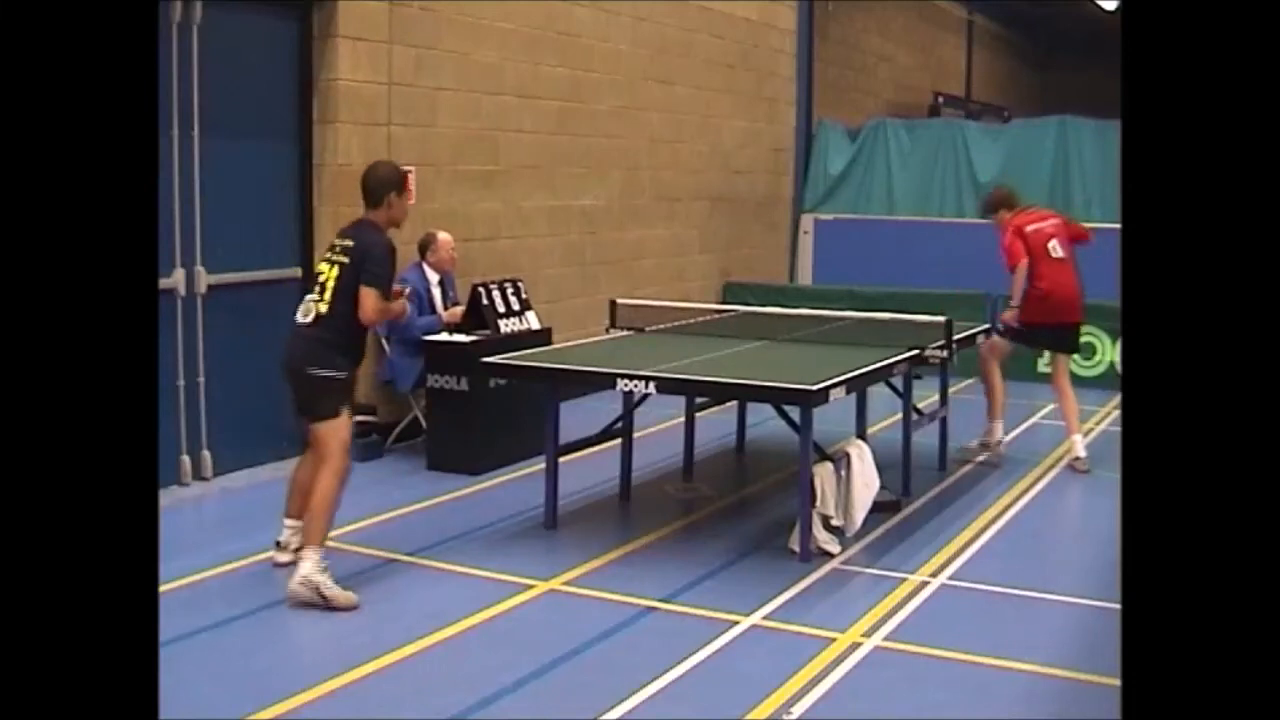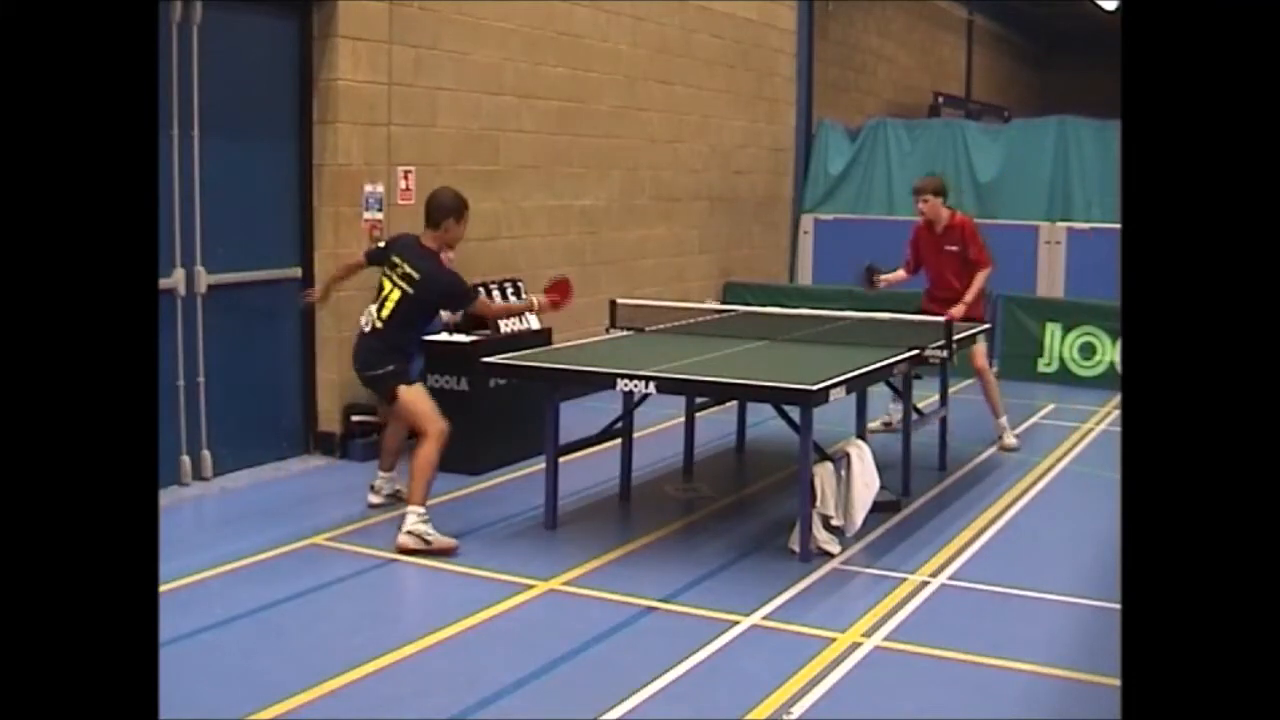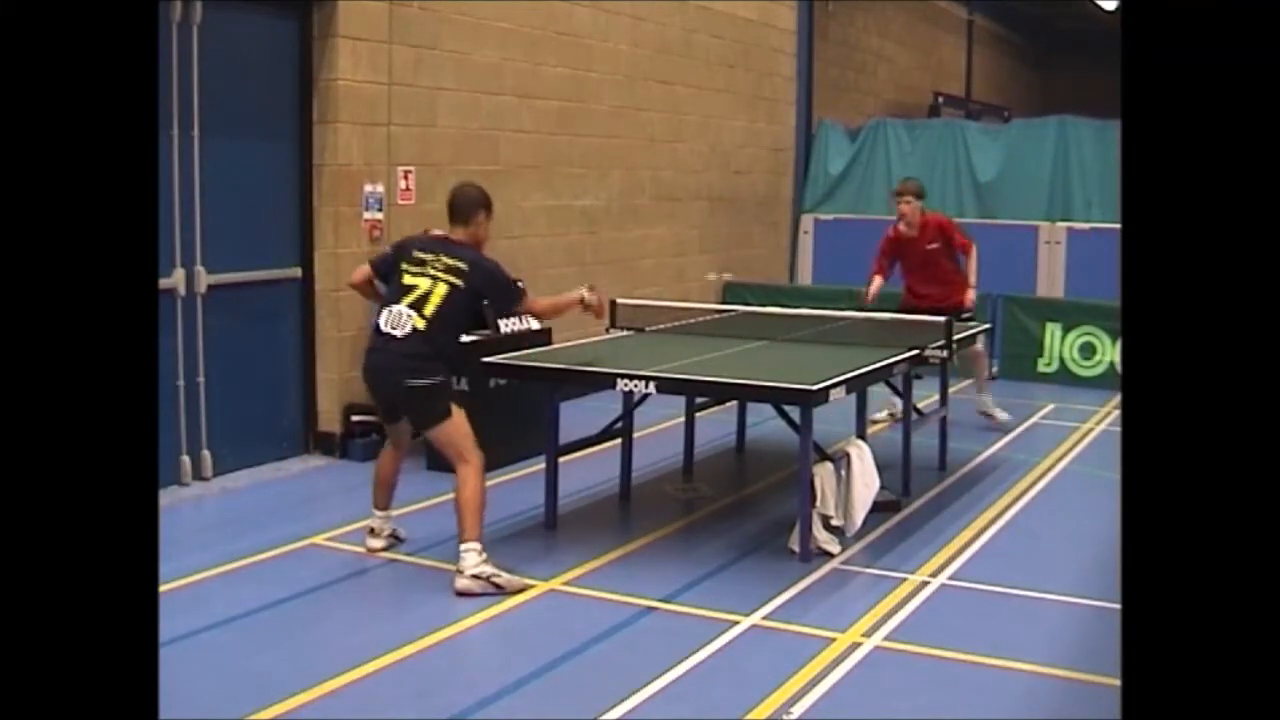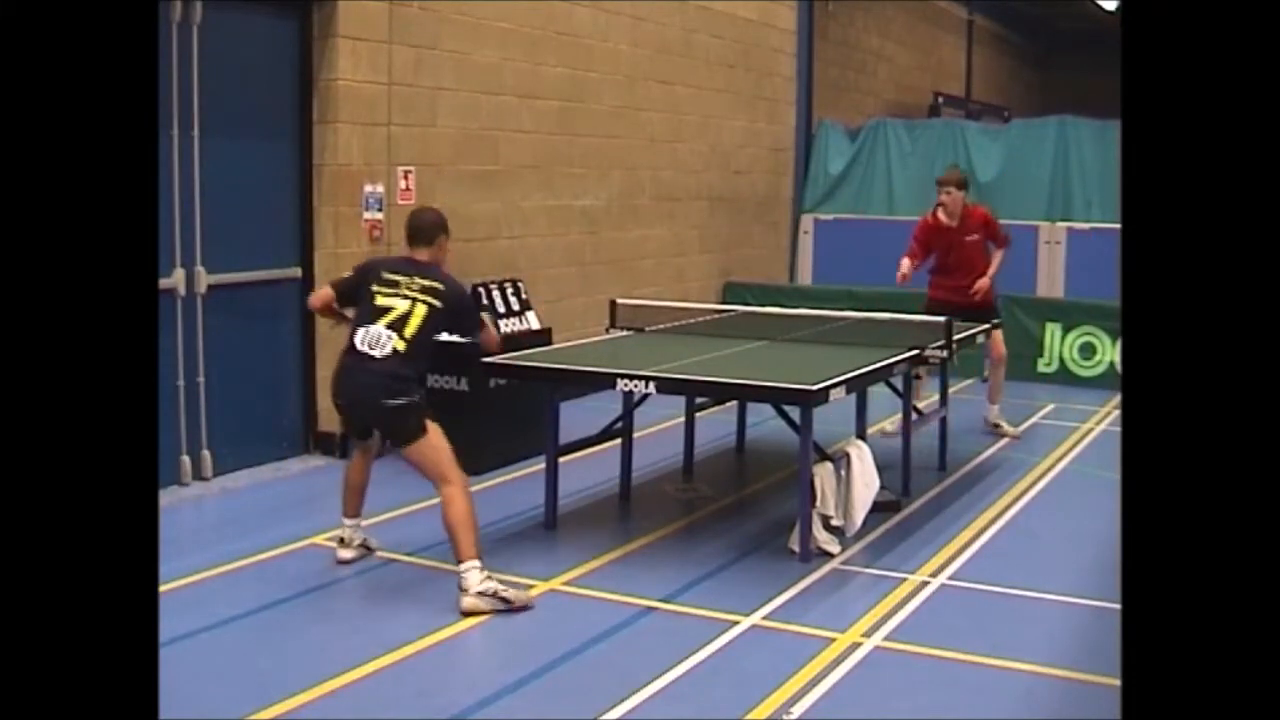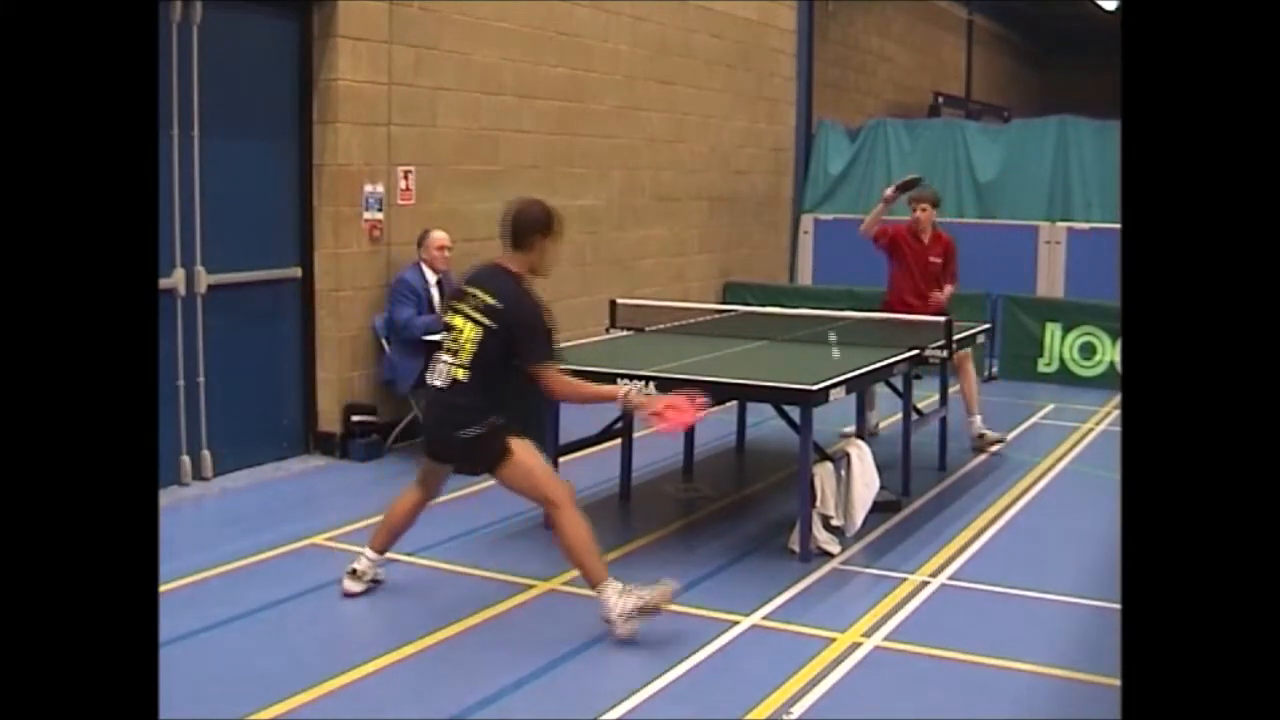
dt=1s
person 1, frame 1
left shoulder: (347, 236)
right shoulder: (378, 245)
right elbow: (368, 314)
left wrist: (385, 296)
right wrist: (398, 308)
left hip: (304, 355)
right hip: (326, 364)
left knee: (317, 451)
right knee: (335, 462)
left ankle: (290, 539)
right ankle: (310, 571)
person 1, frame 2
left shoulder: (397, 246)
right shoulder: (440, 277)
left elbow: (354, 265)
right elbow: (488, 310)
left wrist: (325, 289)
right wrist: (532, 305)
left hip: (373, 350)
right hip: (384, 361)
left knee: (400, 412)
right knee: (435, 430)
right ankle: (414, 526)
person 1, frame 3
left shoulder: (411, 246)
right shoulder: (482, 268)
left elbow: (357, 279)
right elbow: (536, 309)
right wrist: (581, 297)
left hip: (377, 364)
right hip: (418, 373)
left knee: (396, 442)
right knee: (470, 462)
left ankle: (379, 528)
right ankle: (472, 565)
person 1, frame 4
left shoulder: (374, 269)
right shoulder: (450, 290)
left elbow: (317, 303)
right elbow: (490, 342)
right wrist: (487, 324)
left hip: (347, 385)
right hip: (394, 394)
left knee: (364, 449)
right knee: (453, 482)
left ankle: (350, 538)
right ankle: (475, 583)
person 1, frame 5
left shoulder: (474, 281)
right shoulder: (522, 306)
right elbow: (556, 387)
right wrist: (621, 395)
left hip: (438, 412)
right hip: (474, 422)
left knee: (423, 487)
right knee: (560, 499)
left ankle: (363, 569)
right ankle: (614, 602)
person 2, frame 1
left shoulder: (1013, 229)
right shoulder: (1053, 218)
left elbow: (1021, 264)
right elbow: (1084, 236)
left wrist: (1013, 305)
left hip: (1042, 301)
right hip: (1071, 305)
left knee: (988, 353)
right knee: (1061, 376)
left ankle: (994, 434)
right ankle: (1078, 451)
person 2, frame 2
left shoulder: (964, 225)
right shoulder: (920, 231)
left elbow: (985, 267)
right elbow: (910, 269)
left wrist: (964, 304)
right wrist: (887, 279)
left hip: (966, 308)
right hip: (933, 306)
left knee: (980, 365)
left ankle: (1004, 428)
right ankle: (895, 415)
person 2, frame 3
left shoulder: (940, 224)
right shoulder: (893, 238)
left elbow: (969, 250)
right elbow: (881, 272)
left wrist: (971, 287)
right wrist: (872, 290)
left hip: (953, 299)
right hip: (916, 302)
left knee: (976, 351)
left ankle: (985, 404)
right ankle: (895, 406)
person 2, frame 4
left shoulder: (982, 217)
right shoulder: (928, 224)
left elbow: (1001, 245)
right elbow: (912, 256)
left wrist: (989, 277)
right wrist: (904, 268)
left hip: (978, 294)
right hip: (942, 296)
left knee: (999, 354)
left ankle: (993, 416)
person 2, frame 5
left shoulder: (945, 242)
right shoulder: (899, 234)
left elbow: (950, 280)
right elbow: (866, 231)
left wrist: (945, 295)
right wrist: (884, 203)
left hip: (933, 313)
right hip: (898, 312)
left knee: (963, 357)
left ankle: (977, 429)
right ankle: (868, 421)
